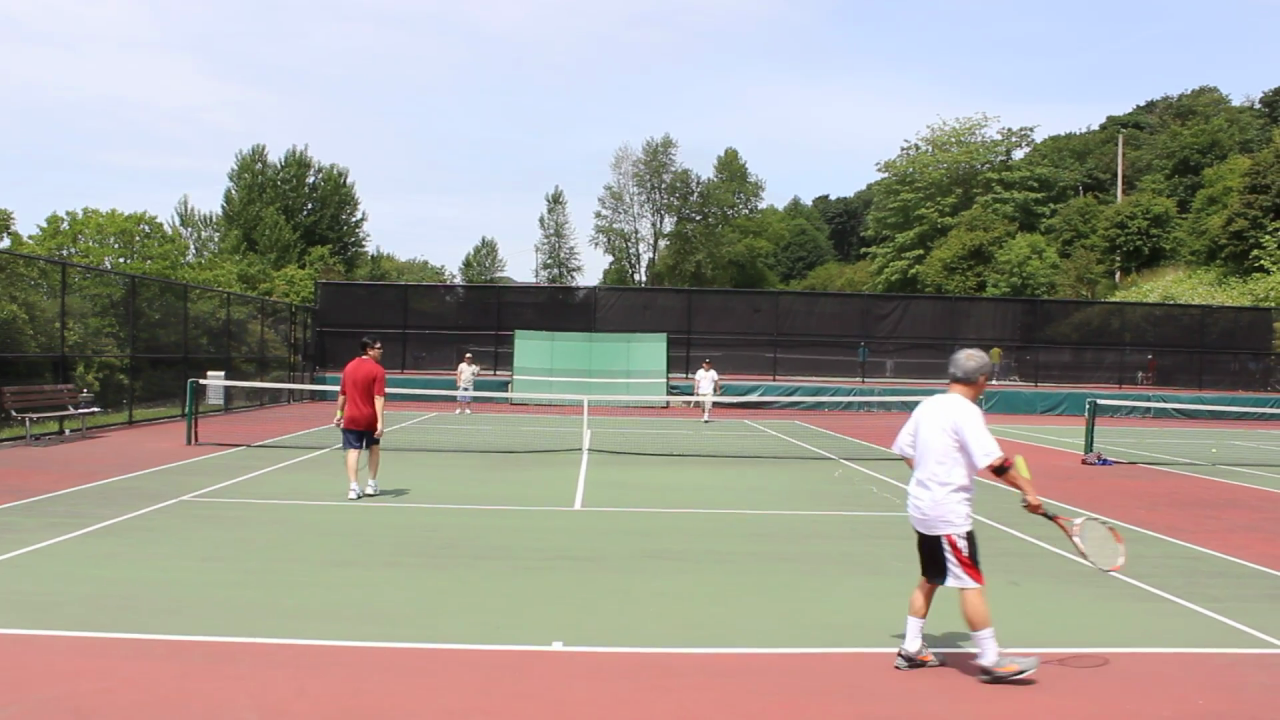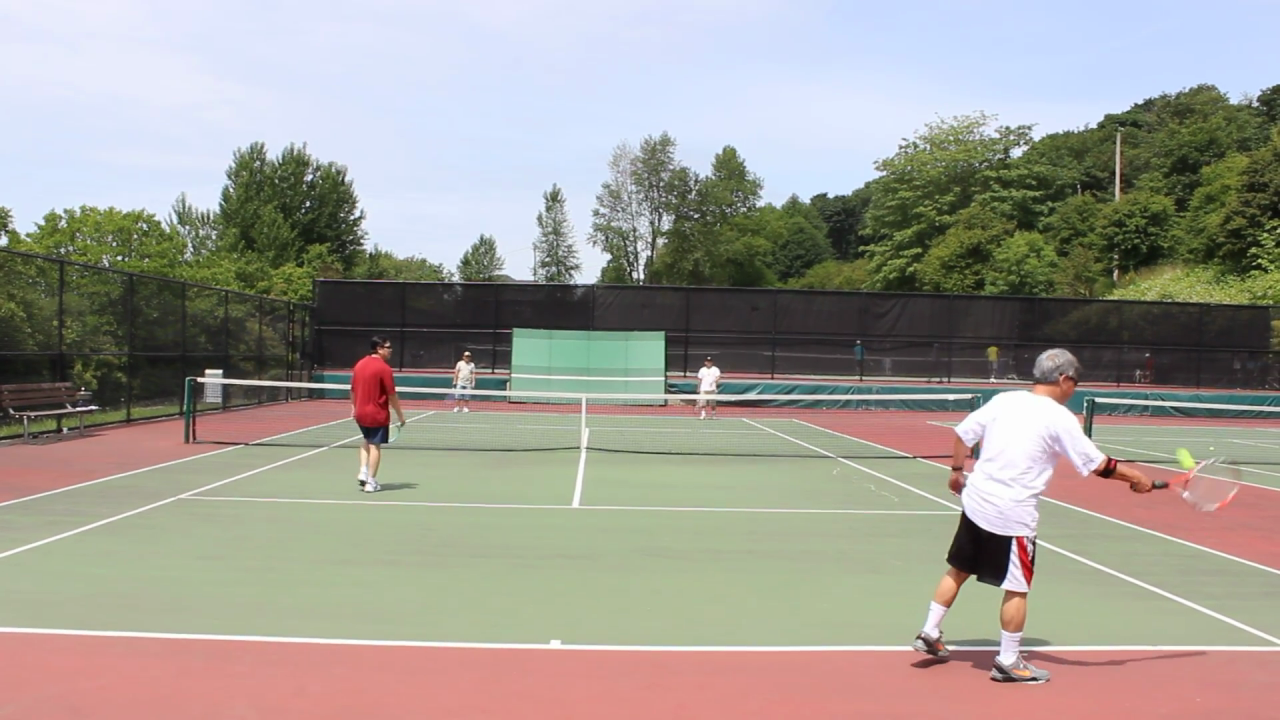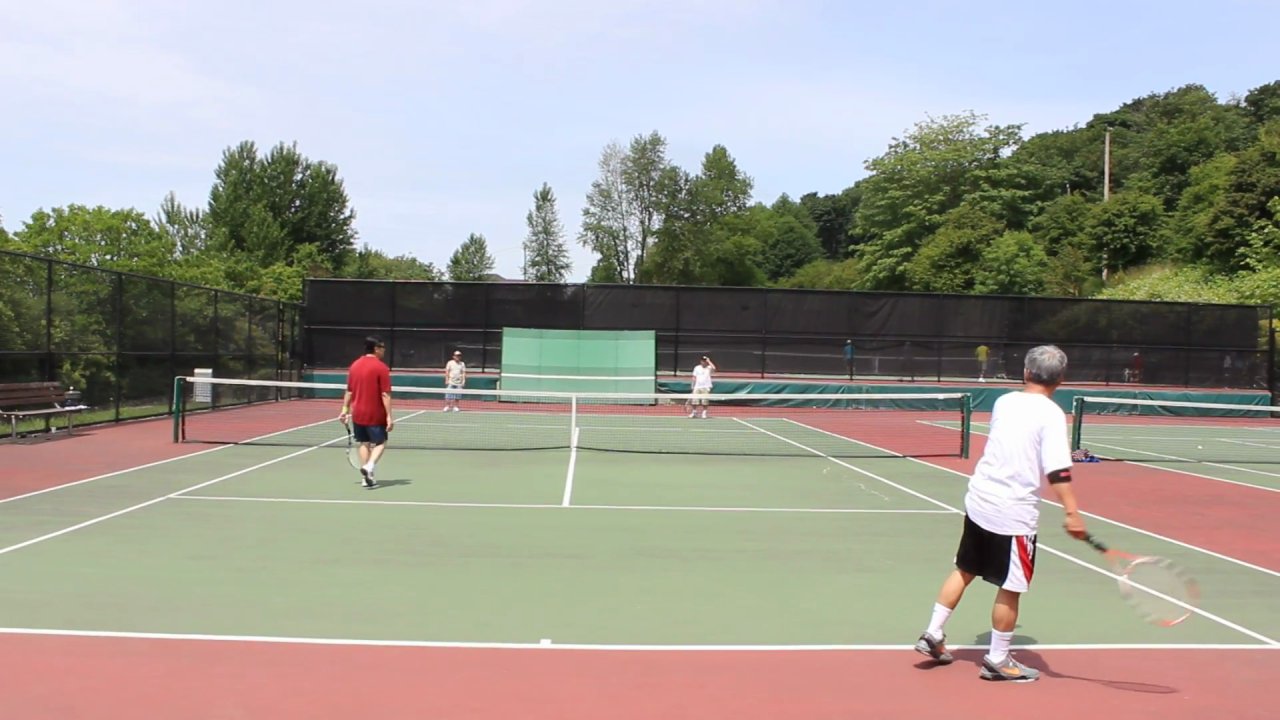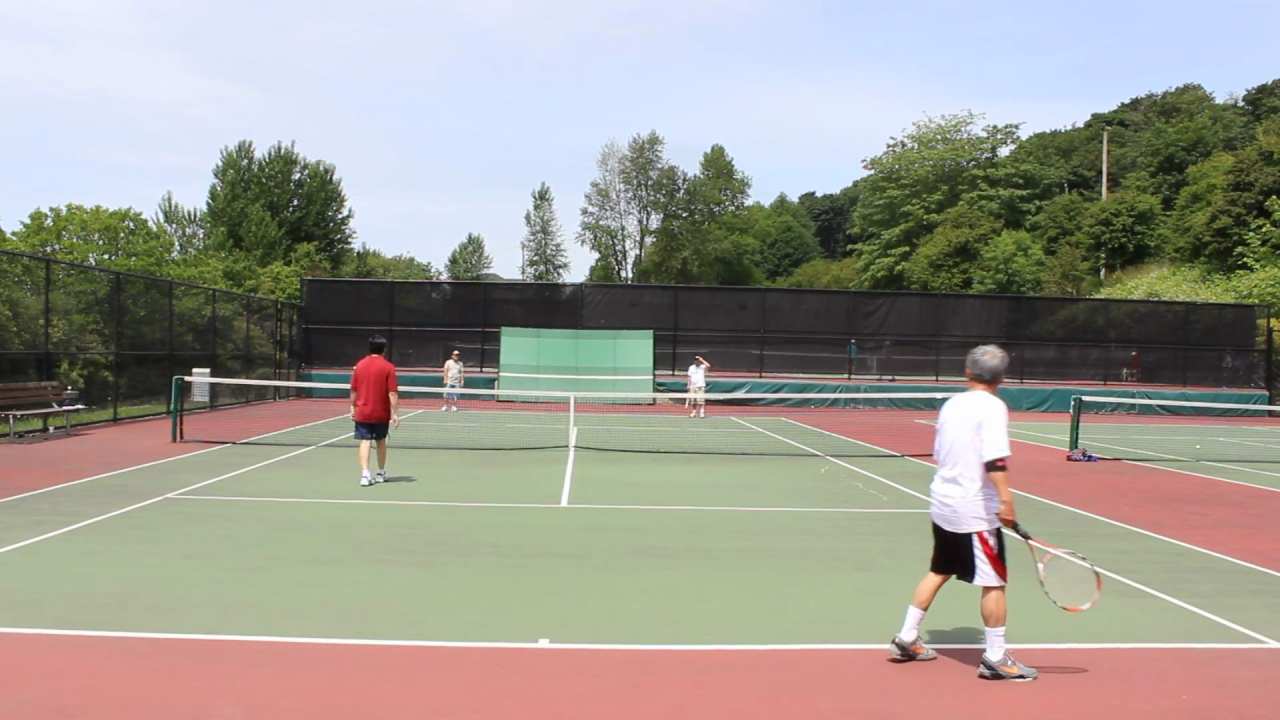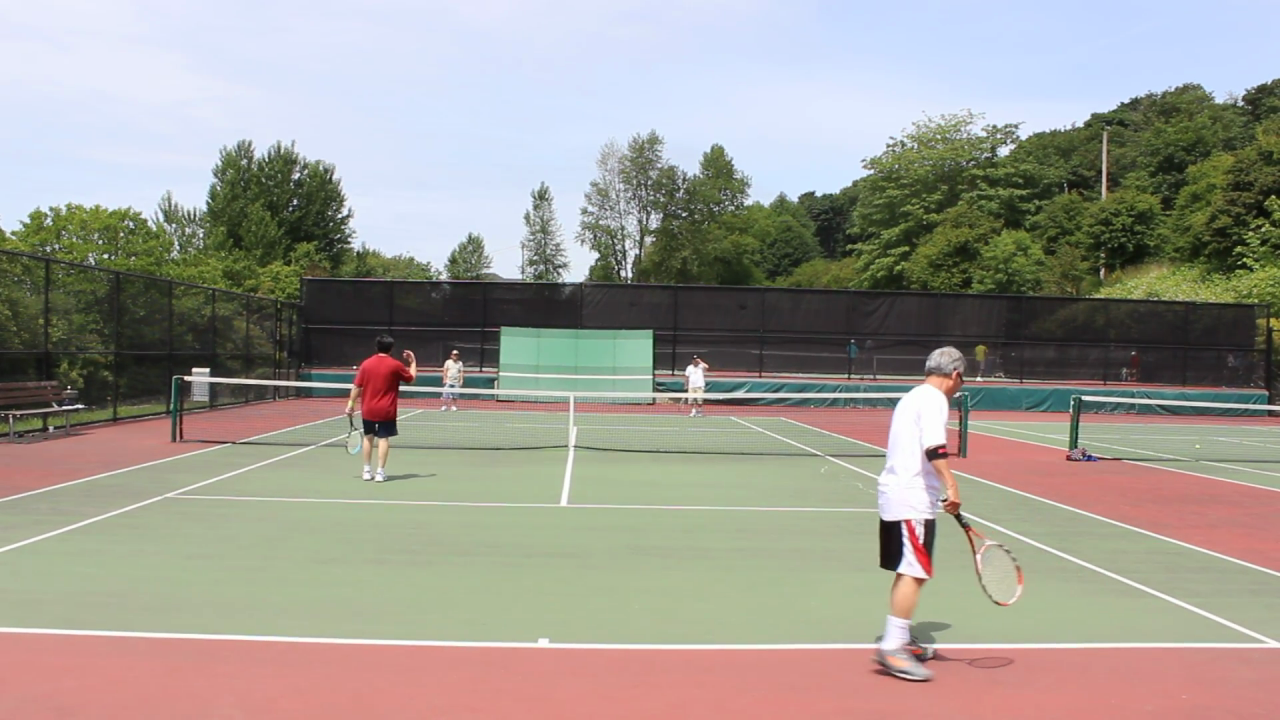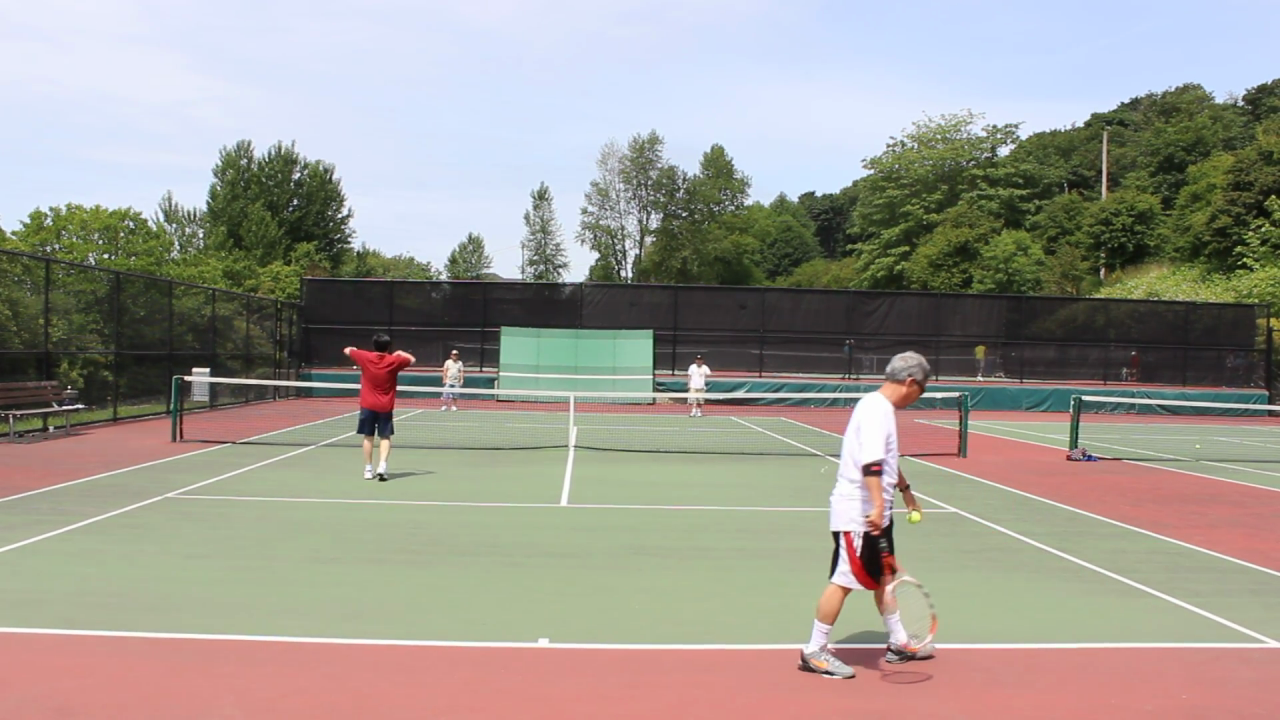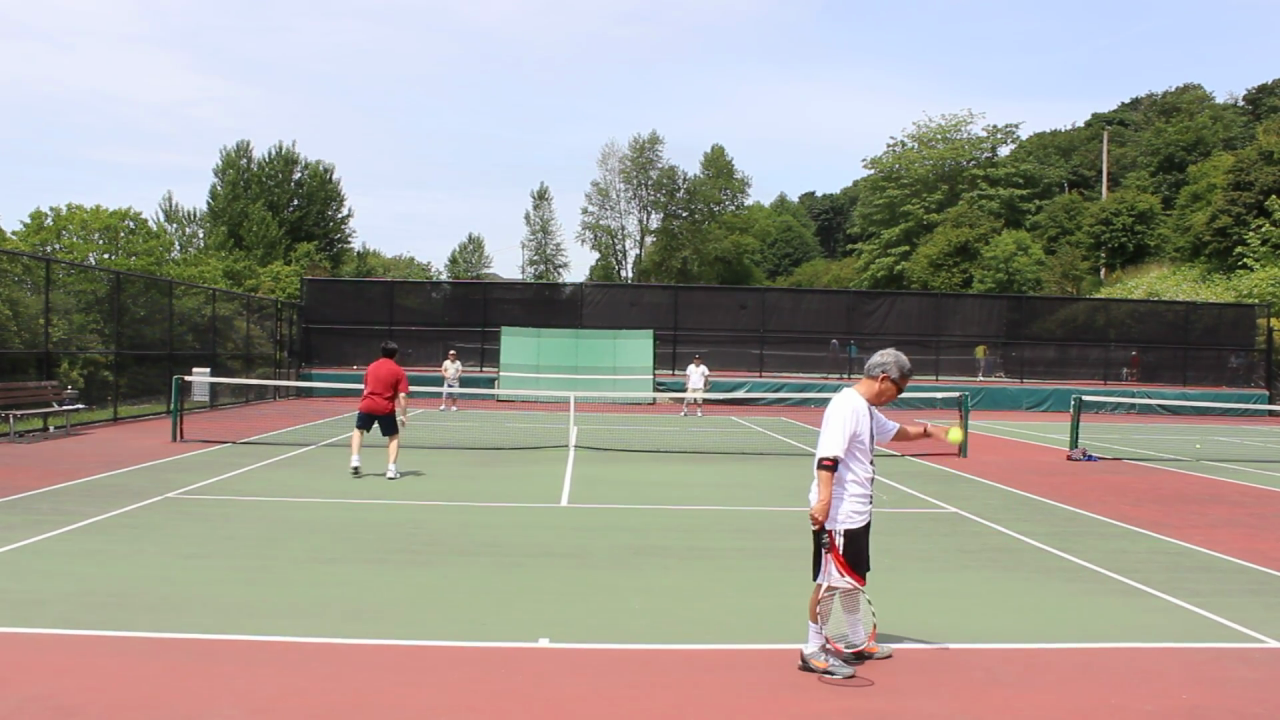
dt=0.5s
person 1, frame 1
left shoulder: (927, 405)
right shoulder: (966, 412)
left elbow: (904, 449)
right elbow: (993, 460)
right wrist: (1027, 490)
left hip: (923, 506)
right hip: (948, 512)
left knee: (930, 579)
right knee: (971, 585)
left ankle: (912, 649)
right ankle: (990, 660)
person 1, frame 2
left shoulder: (1004, 400)
right shoulder: (1061, 418)
left elbow: (962, 433)
right elbow: (1096, 464)
left wrist: (957, 471)
right wrist: (1135, 478)
left hip: (976, 500)
right hip: (1012, 512)
left knee: (957, 570)
right knee: (1017, 588)
left ankle: (929, 633)
right ankle: (1008, 662)
person 1, frame 3
left shoulder: (1004, 402)
right shoulder: (1052, 414)
right elbow: (1057, 469)
right wrist: (1072, 512)
left hip: (979, 501)
right hip: (1014, 512)
left knee: (964, 570)
right knee: (1012, 587)
left ankle: (933, 635)
right ankle: (997, 660)
person 1, frame 4
left shoulder: (951, 405)
right shoulder: (993, 407)
right elbow: (994, 458)
right wrist: (1005, 500)
left hip: (943, 503)
right hip: (975, 511)
left knee: (939, 572)
right knee: (993, 583)
left ankle: (906, 639)
right ankle: (996, 659)
person 1, frame 5
left shoulder: (910, 398)
right shoulder: (934, 398)
right elbow: (934, 448)
right wrist: (951, 486)
left hip: (895, 495)
right hip: (912, 500)
left knee: (905, 573)
right knee: (914, 573)
left ankle: (899, 643)
right ankle: (893, 650)
person 1, frame 6
left shoulder: (881, 407)
right shoulder: (876, 409)
left elbow: (887, 460)
right elbow: (870, 463)
left wrist: (906, 492)
right wrist: (877, 505)
left hip: (876, 512)
right hip: (858, 513)
left knee: (884, 576)
right knee: (844, 581)
left ankle: (899, 644)
right ankle: (814, 651)
person 1, frame 7
left shoulder: (866, 408)
right shoulder: (847, 405)
left elbow: (892, 431)
right elbow: (827, 457)
left wrist: (928, 431)
right wrist: (823, 500)
left hip: (857, 511)
right hip: (838, 513)
left knee: (855, 578)
right knee: (829, 581)
right ankle: (813, 651)
